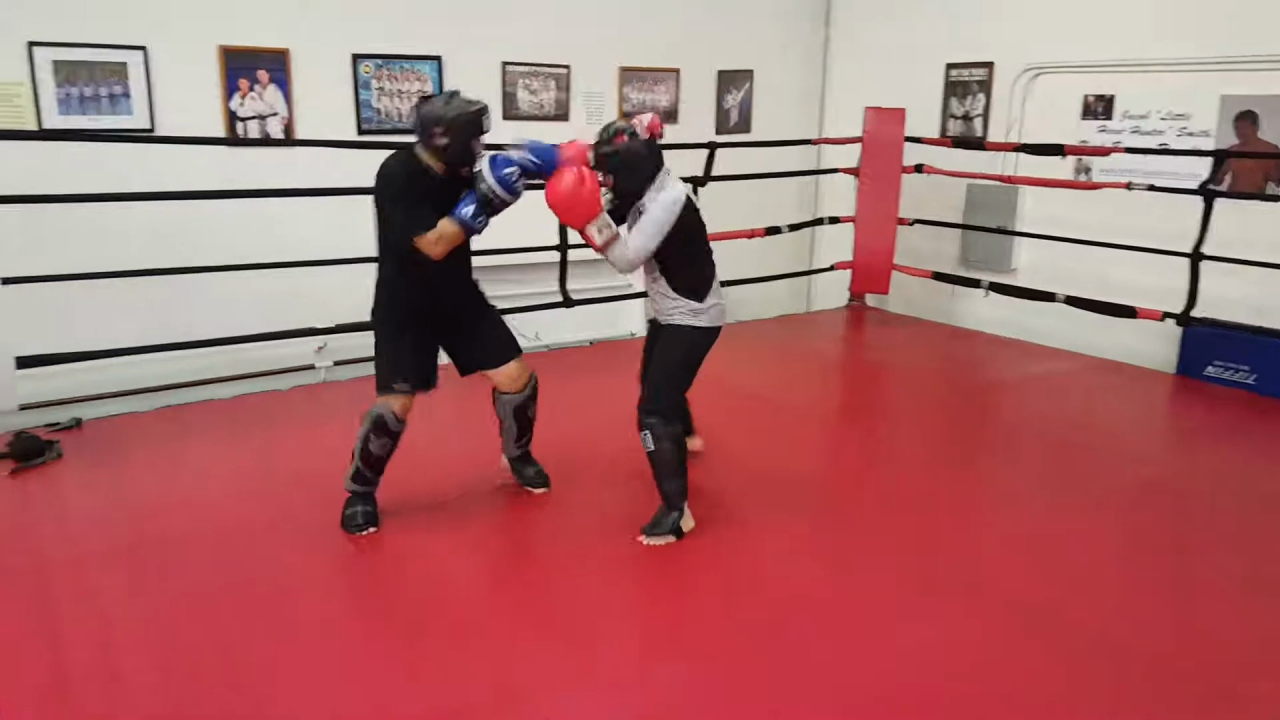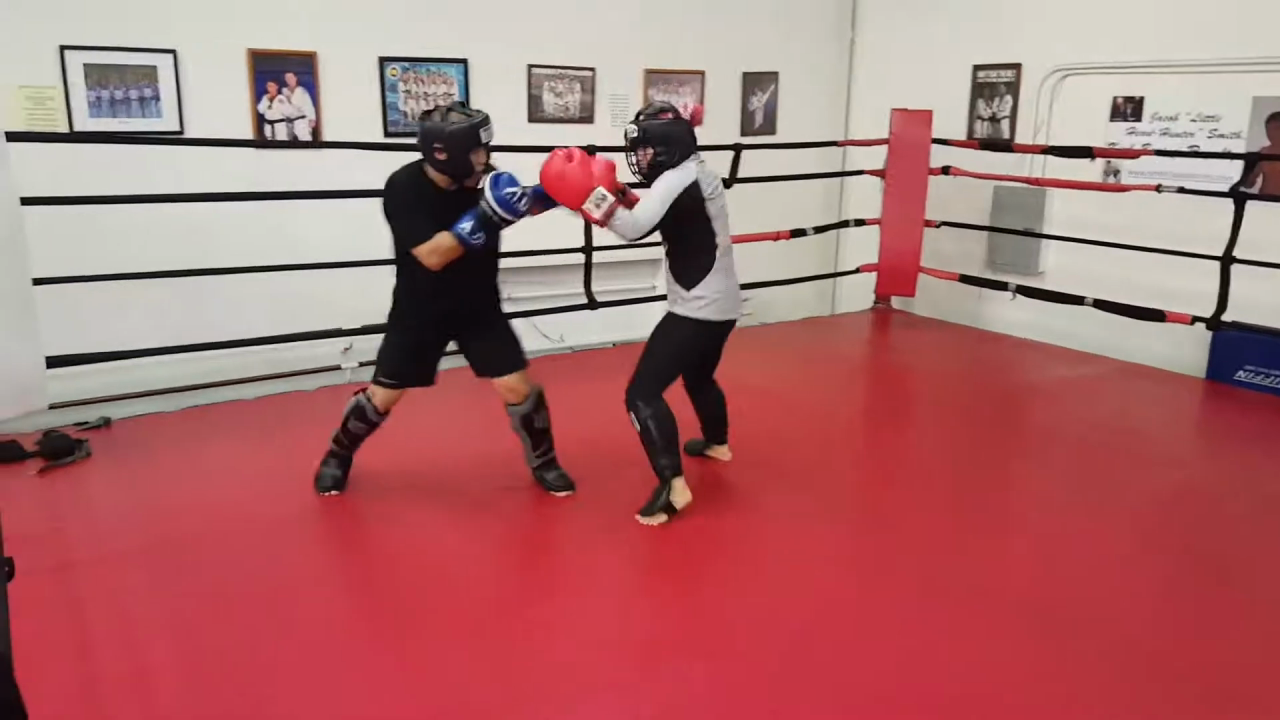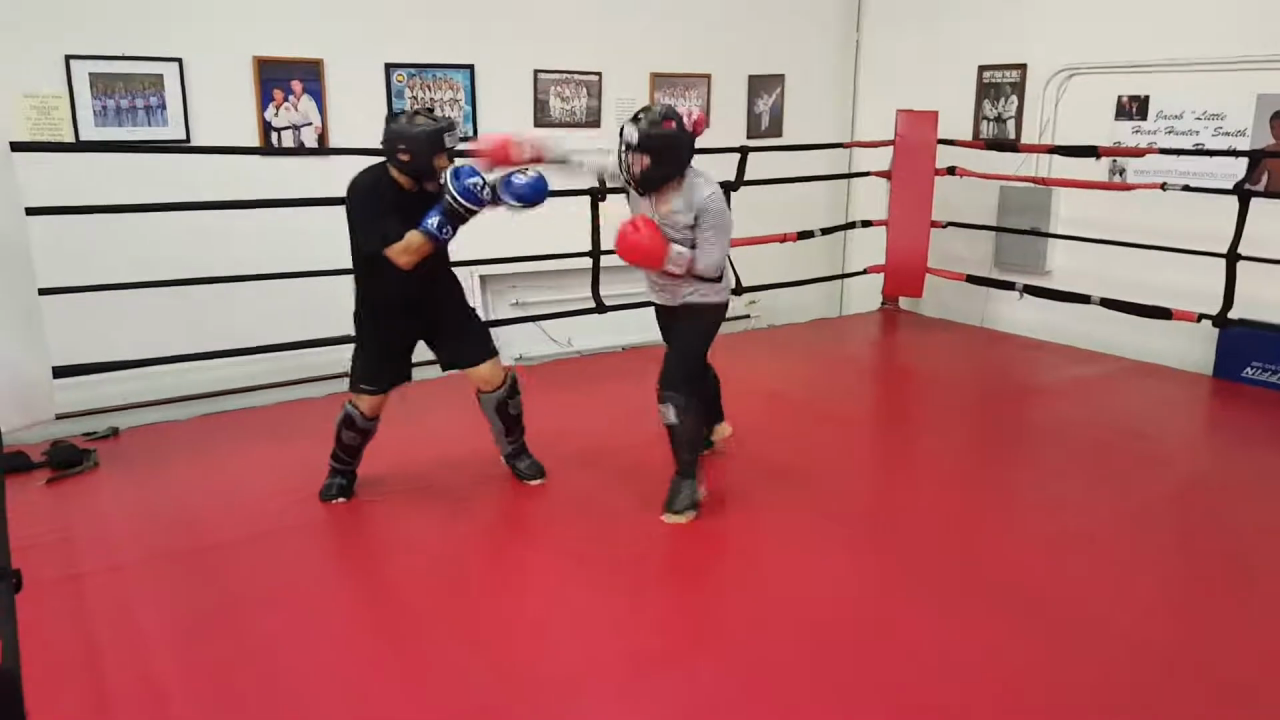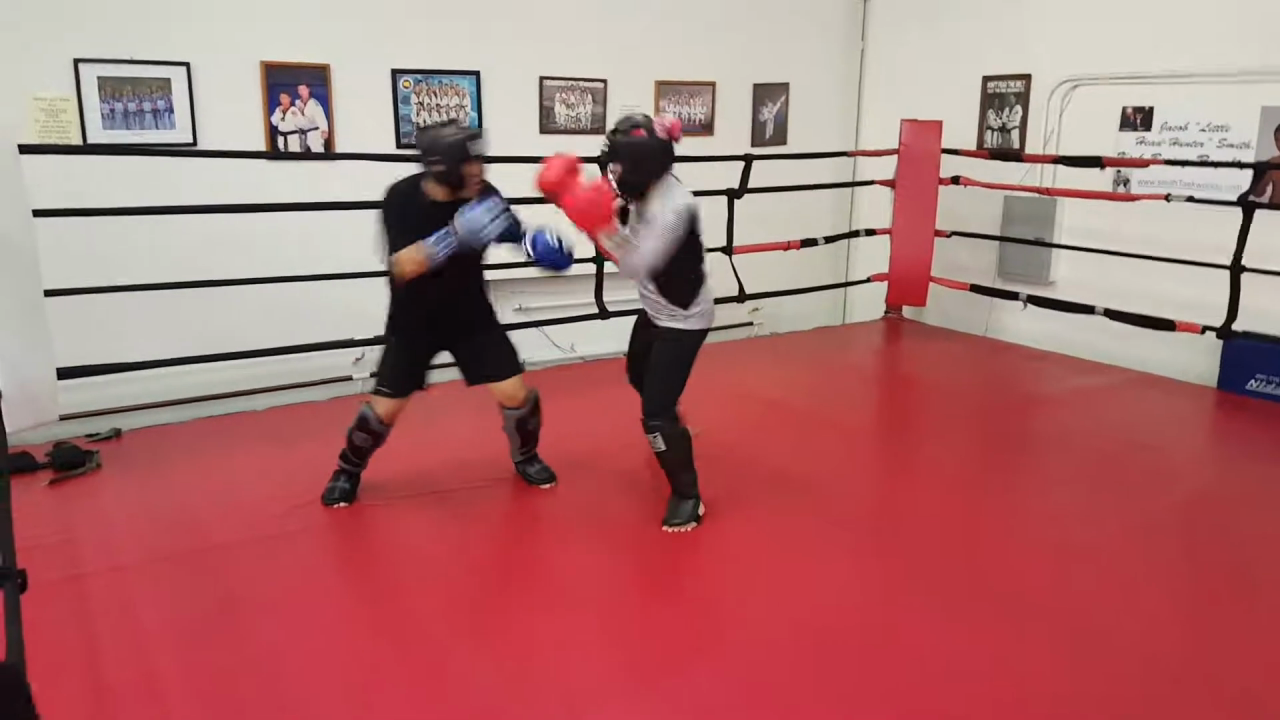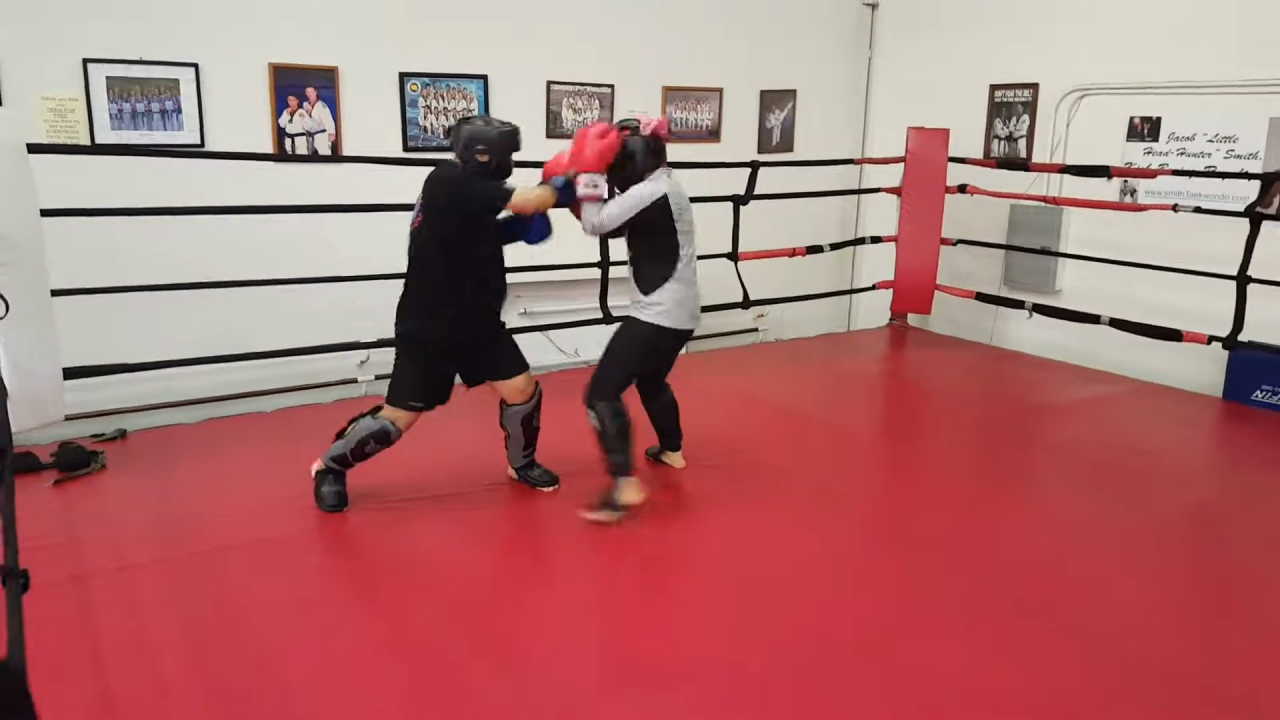
dt=0.3s
person 1, frame 1
left shoulder: (669, 198)
right shoulder: (644, 190)
left elbow: (627, 258)
right elbow: (603, 218)
left wrist: (589, 216)
right wrist: (574, 183)
left hip: (693, 318)
right hip: (667, 313)
left knee: (654, 409)
right knee: (658, 387)
left ankle: (676, 510)
right ankle: (683, 438)
person 1, frame 2
left shoulder: (681, 179)
right shoulder: (696, 174)
left elbow: (633, 227)
right elbow: (650, 214)
left wrist: (589, 195)
right wrist: (620, 195)
left hip: (698, 308)
right hip: (720, 304)
left knee: (643, 393)
right knee: (698, 375)
left ankle: (672, 487)
right ankle: (717, 442)
person 1, frame 3
left shoulder: (707, 196)
right shoulder: (641, 174)
left elbow: (711, 265)
right elbow: (585, 159)
left wrist: (664, 252)
right wrist: (518, 150)
left hip: (703, 301)
right hip: (668, 297)
left knee: (675, 384)
right knee: (692, 366)
left ankle: (688, 481)
right ankle: (714, 425)
person 1, frame 4
left shoulder: (675, 205)
right shoulder: (646, 191)
left elbow: (636, 265)
right elbow: (611, 216)
left wrist: (604, 227)
right wrist: (569, 191)
left hip: (683, 318)
right hip: (658, 310)
left knee: (657, 408)
right knee: (641, 376)
left ankle: (687, 498)
right ankle: (665, 441)
person 1, frame 5
left shoulder: (650, 192)
right shoulder: (664, 188)
left elbow: (595, 224)
right elbow: (611, 219)
left wrist: (586, 173)
right wrist: (573, 180)
left hip: (657, 314)
right hip: (680, 314)
left knee: (602, 393)
right knee: (651, 380)
left ankle: (625, 485)
right ankle: (671, 449)
person 2, frame 1
left shoulder: (456, 166)
right shoulder: (398, 175)
right elbow: (434, 245)
left wrist: (520, 166)
right wrist: (482, 201)
left hip: (458, 296)
right hip: (404, 306)
left knee: (515, 376)
right knee: (395, 405)
left ankle: (518, 456)
right ankle: (360, 491)
person 2, frame 2
left shoulder: (476, 177)
right shoulder: (403, 187)
left elbow: (519, 201)
right elbow: (432, 256)
left wrist: (551, 194)
right wrist: (480, 218)
left hip: (477, 305)
right hip: (419, 309)
left knee: (517, 388)
right knee: (381, 397)
left ankle: (544, 463)
right ankle: (338, 456)
person 2, frame 3
left shoulder: (433, 176)
right shoulder: (367, 190)
left elbow: (476, 190)
right elbow: (404, 255)
left wrist: (504, 186)
right wrist: (448, 211)
left hip: (440, 297)
right hip: (384, 310)
left knee: (492, 376)
right knee: (367, 402)
left ankle: (515, 451)
right ankle: (342, 468)
person 2, frame 4
left shoulder: (480, 193)
right shoulder: (402, 198)
left elbow: (508, 229)
right elbow: (404, 267)
left wrist: (536, 242)
right wrist: (454, 235)
left hip: (469, 314)
right hip: (417, 316)
left knee: (516, 391)
right knee: (384, 407)
left ankle: (524, 457)
right ankle: (348, 469)
person 2, frame 5
left shoulder: (467, 187)
right shoulder: (451, 183)
right elbow: (527, 202)
left wrist: (515, 228)
right wrist: (564, 186)
left hip: (473, 318)
right hip: (429, 324)
left knee: (522, 389)
right knee: (400, 416)
left ankle: (522, 462)
right ankle: (332, 467)
